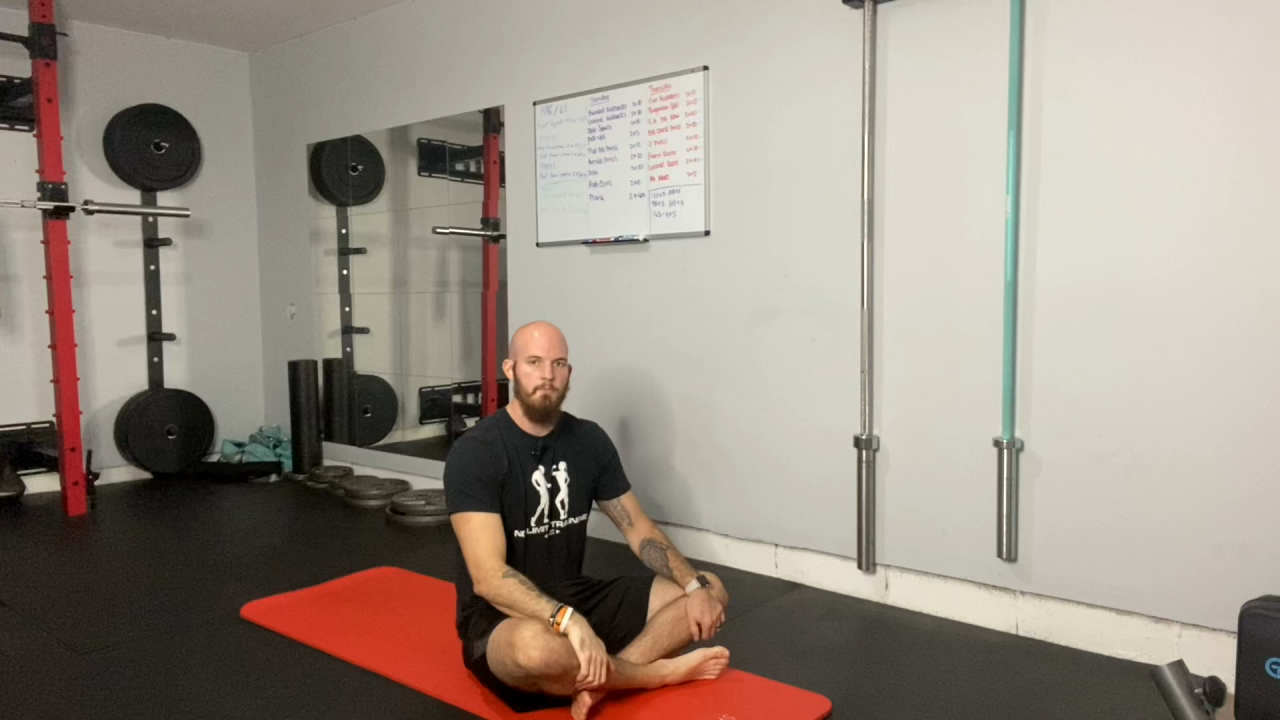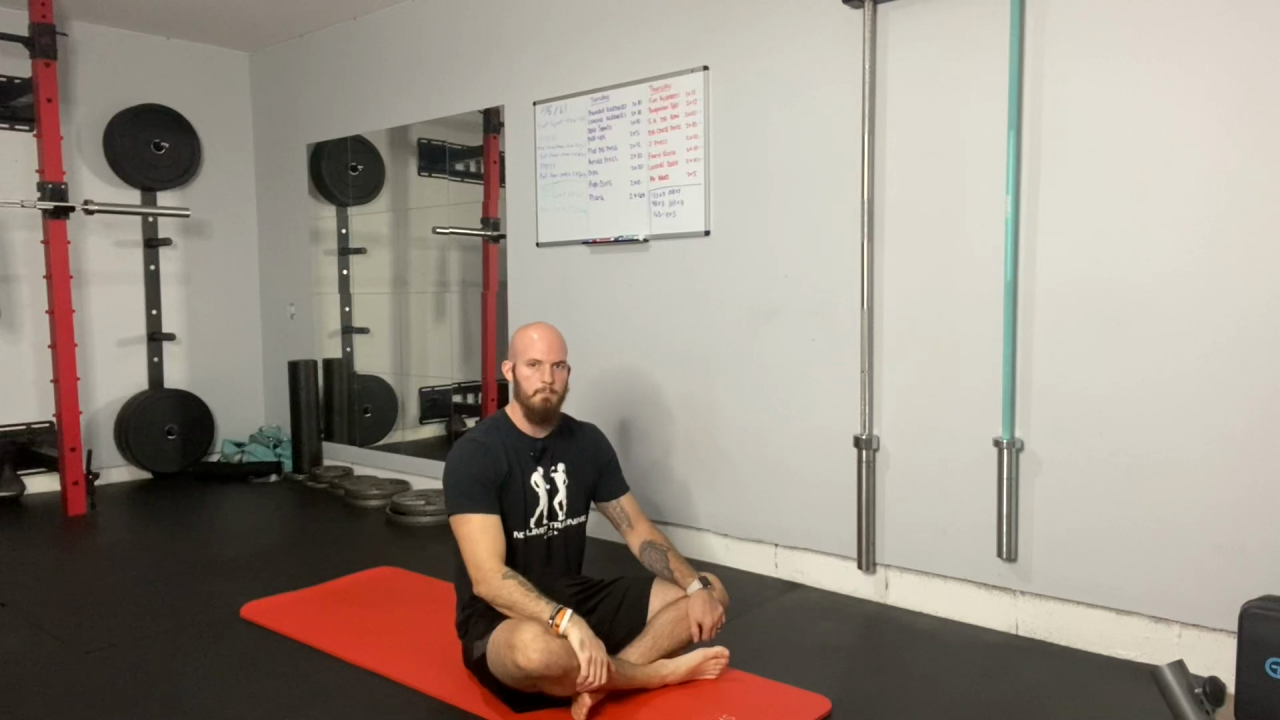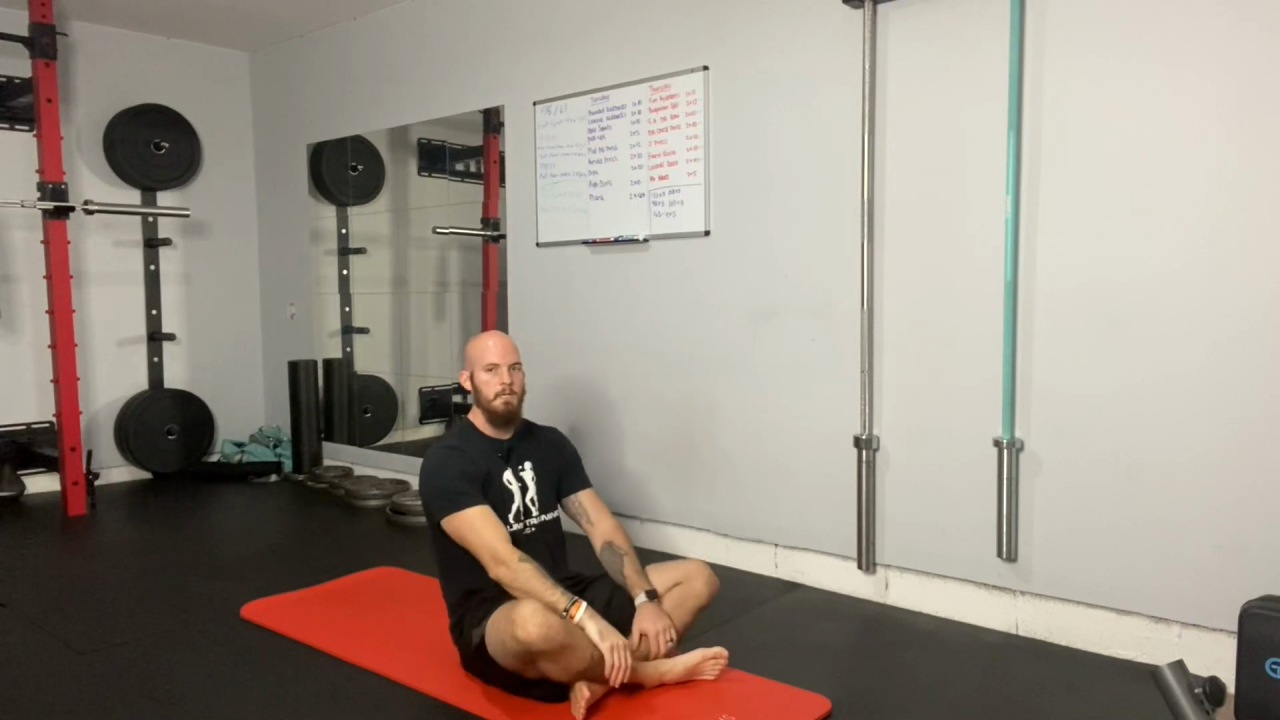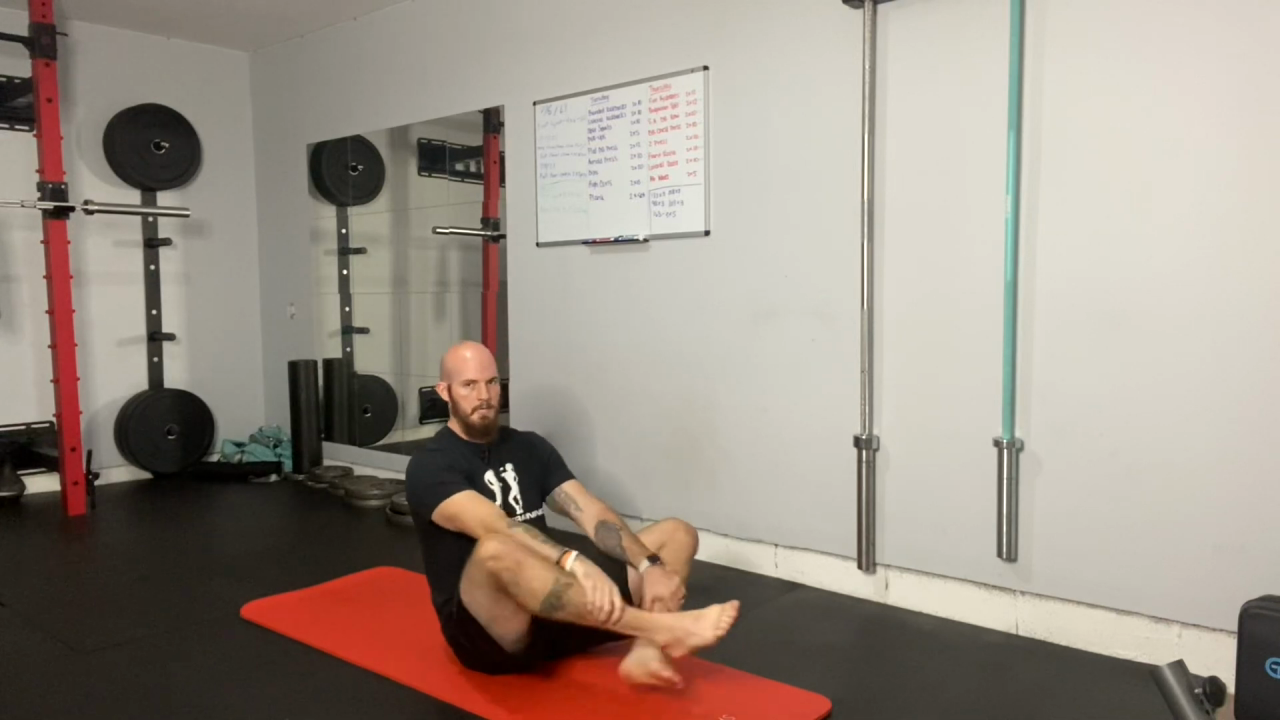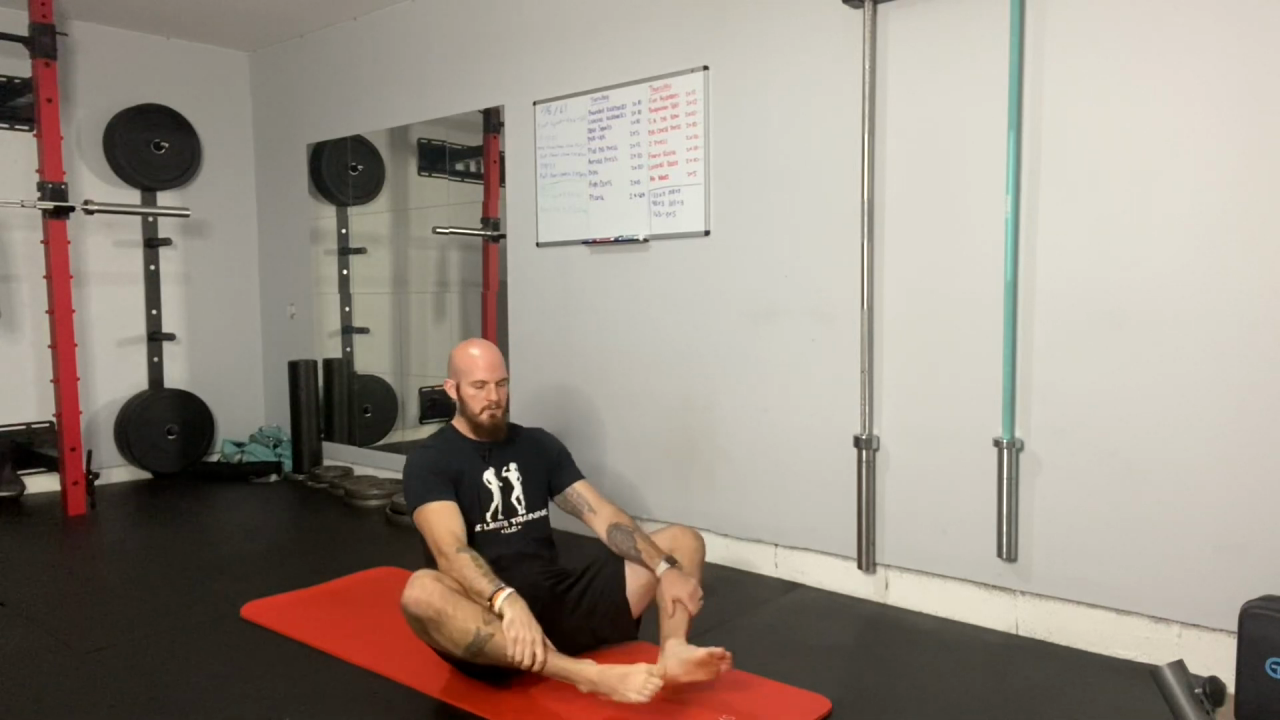
dt=0.7s
person 1, frame 1
left shoulder: (589, 440)
right shoulder: (476, 452)
left elbow: (637, 527)
right elbow: (488, 577)
left wrist: (693, 584)
right wrist: (568, 620)
left hip: (575, 595)
right hip: (501, 616)
left knee: (711, 592)
right knee: (535, 647)
left ankle: (600, 679)
right ankle: (659, 671)
person 1, frame 2
left shoulder: (587, 441)
right shoulder: (475, 454)
left elbow: (637, 529)
right elbow: (487, 578)
left wrist: (695, 586)
right wrist: (566, 623)
left hip: (574, 596)
right hip: (501, 618)
left knee: (711, 593)
right knee: (535, 650)
left ankle: (600, 680)
right ankle: (658, 671)
person 1, frame 3
left shoulder: (550, 443)
right shoulder: (447, 461)
left elbow: (602, 527)
right elbow: (502, 563)
left wrist: (646, 600)
right wrist: (586, 618)
left hip: (561, 597)
right hip: (489, 622)
left knee: (698, 578)
right knee: (533, 623)
left ankle: (598, 677)
right ankle: (649, 670)
person 1, frame 4
left shoulder: (530, 447)
right shoulder: (431, 466)
left elbow: (591, 515)
right elbow: (495, 530)
left wrist: (650, 566)
right wrist: (574, 562)
left hip: (549, 606)
right hip: (489, 625)
left knee: (677, 534)
right knee: (497, 551)
left ankle: (643, 654)
right ankle: (660, 630)
person 1, frame 5
left shoulder: (537, 444)
right shoulder: (430, 461)
left elbow: (603, 517)
right elbow: (451, 551)
left wrist: (666, 568)
right wrist: (508, 602)
left hip: (558, 596)
right hip: (488, 614)
left knee: (683, 541)
right knee: (421, 594)
left ankle: (672, 652)
right ankle: (583, 674)
